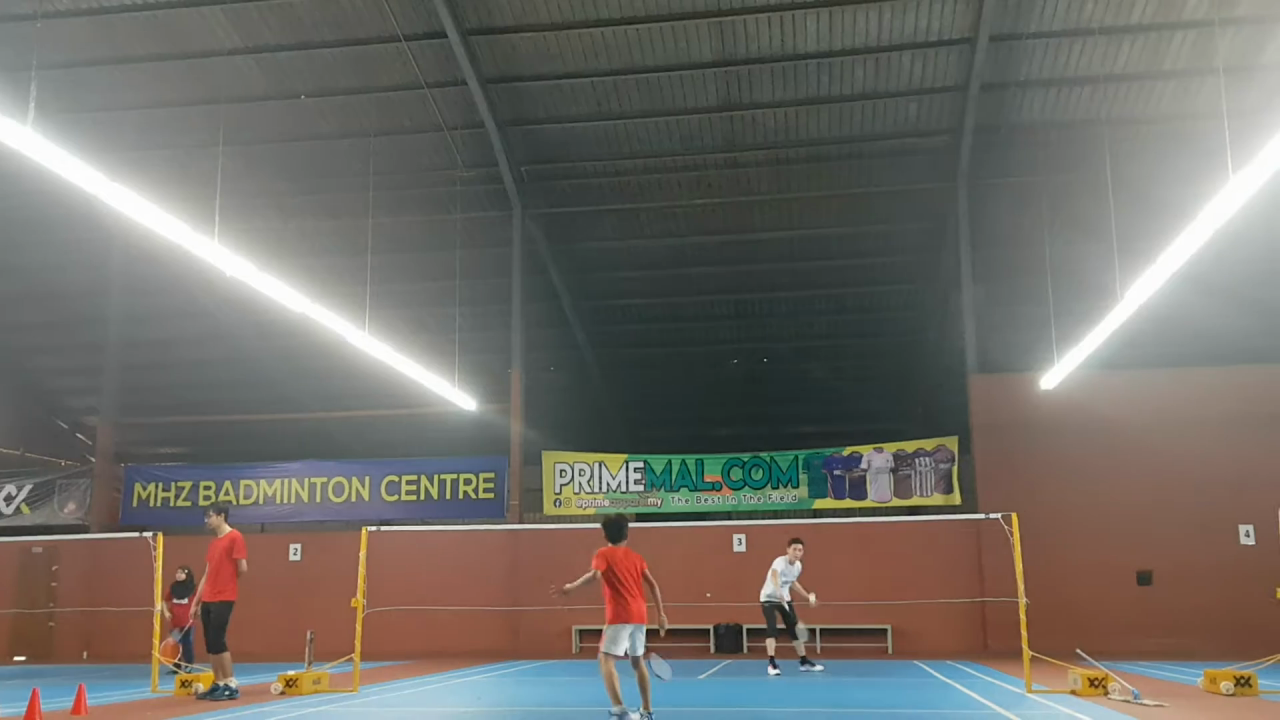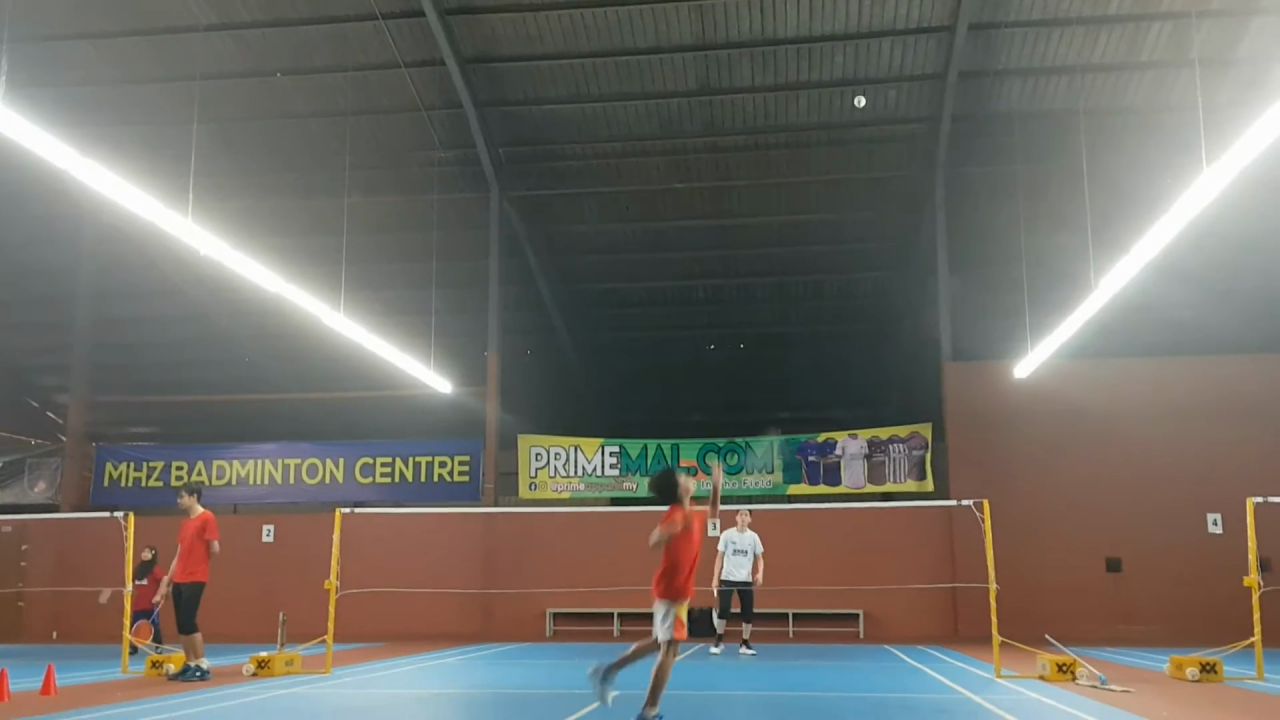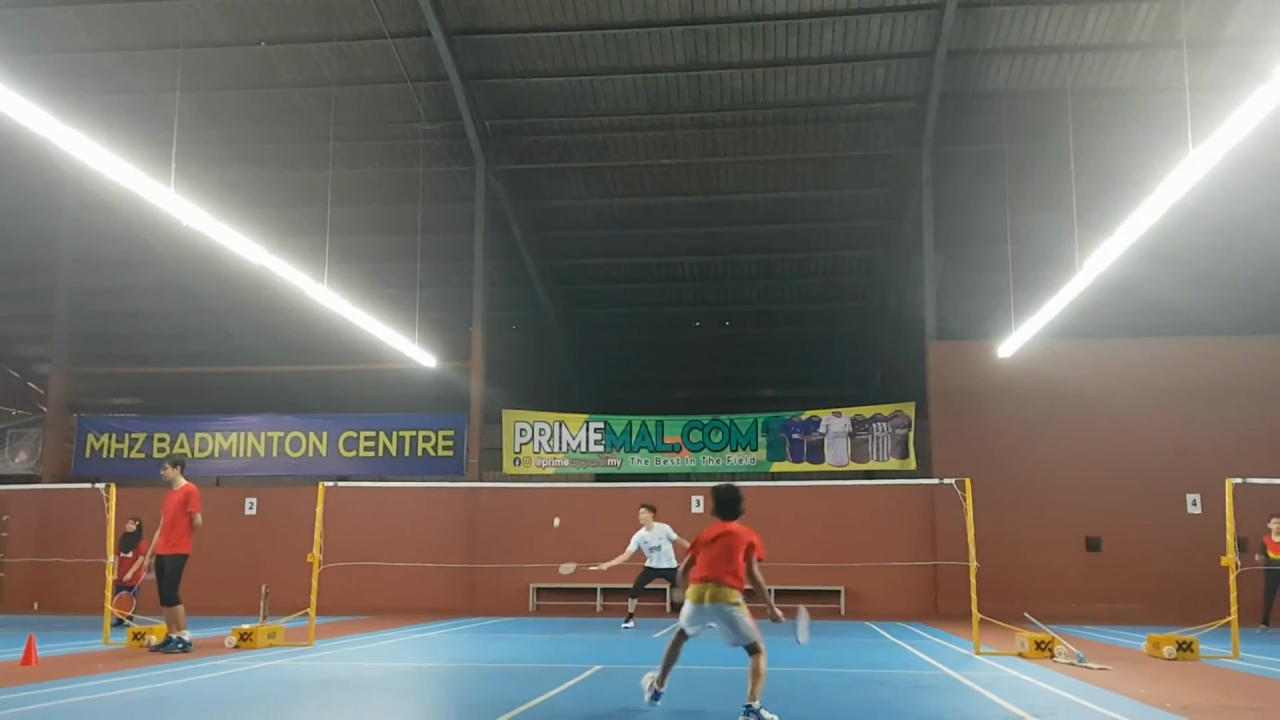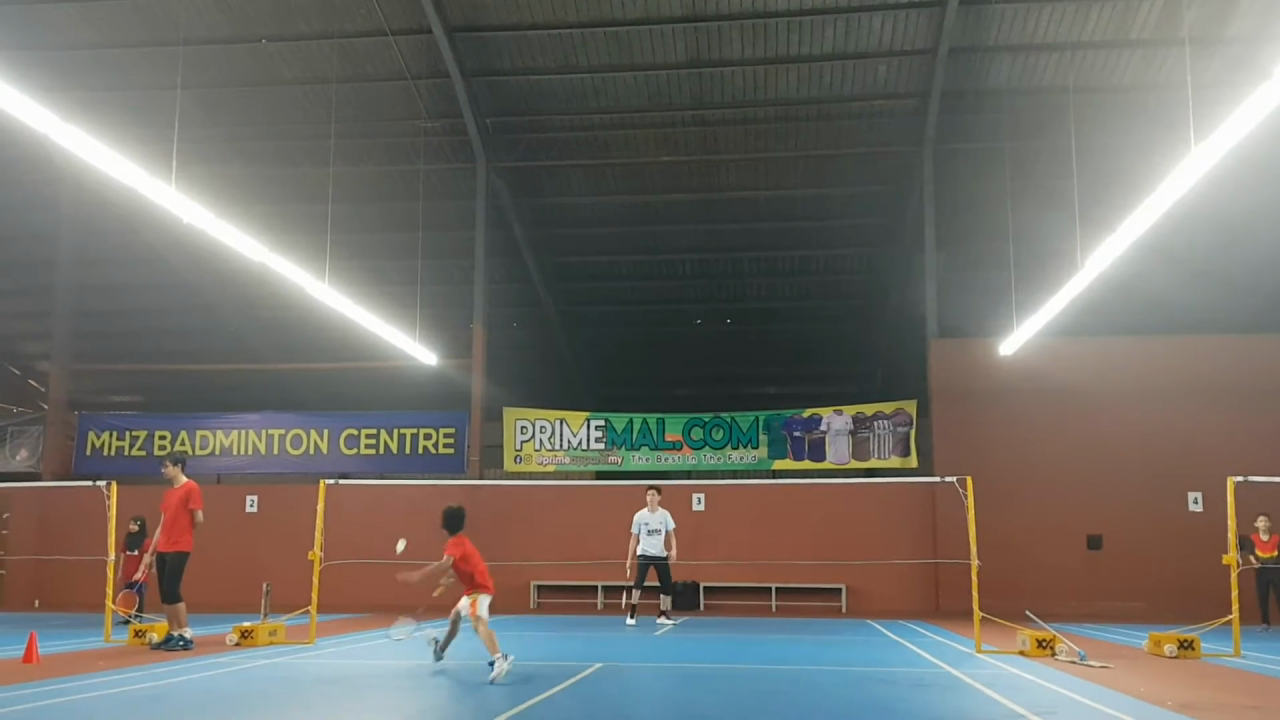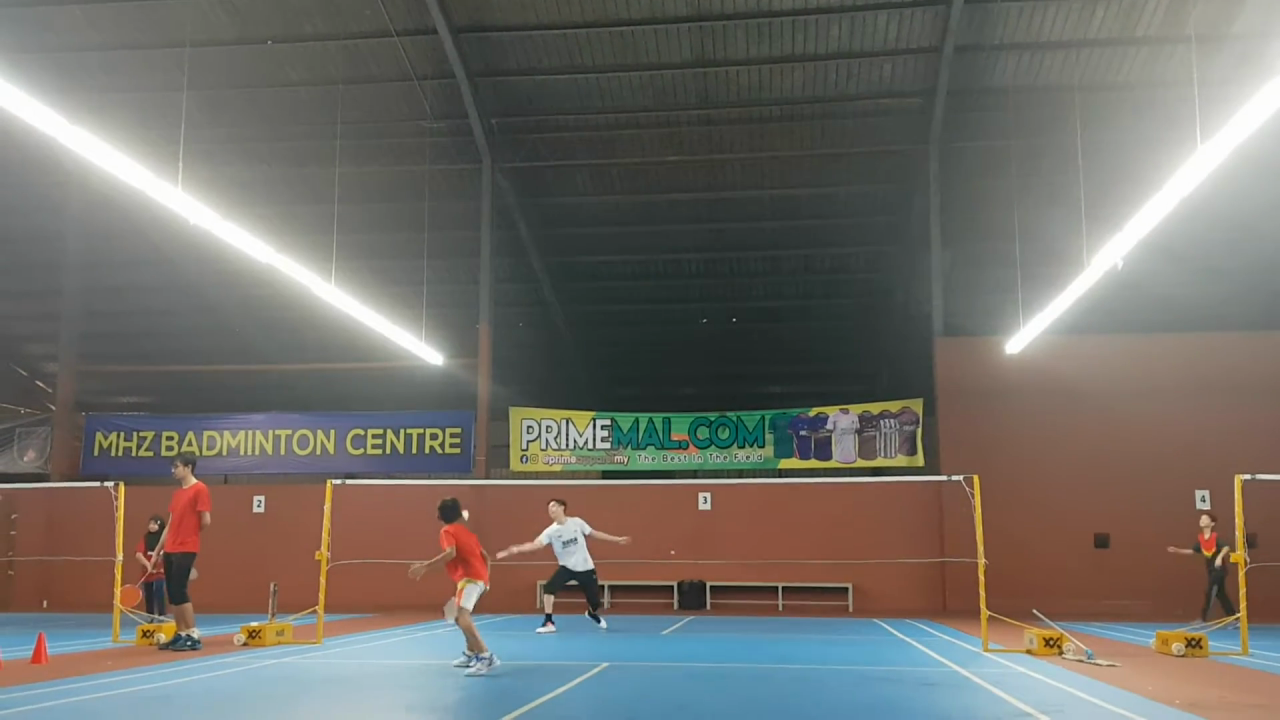
dt=1s
person 1, frame 1
left shoulder: (603, 554)
right shoulder: (636, 557)
left elbow: (594, 574)
right elbow: (652, 584)
left wrist: (571, 587)
right wrist: (661, 614)
left hip: (620, 616)
right hip: (639, 616)
left knee: (606, 660)
right knee: (638, 661)
person 1, frame 2
left shoulder: (693, 515)
right shoulder: (675, 518)
left elbow: (713, 511)
right elbow: (654, 542)
left wrist: (716, 485)
right wrist: (674, 528)
left hip: (677, 592)
right hip: (672, 592)
left knee: (658, 643)
right knee: (670, 648)
left ankle: (609, 670)
person 1, frame 3
left shoulder: (705, 534)
right shoulder: (748, 536)
left elbow: (684, 570)
right elbow: (754, 575)
left wrist: (681, 589)
right wrist: (771, 607)
left hip: (697, 595)
right hip: (727, 598)
left knee: (681, 636)
right knee: (758, 653)
left ankle: (657, 690)
person 1, frame 4
left shoulder: (454, 544)
right shoulder: (460, 541)
left elbow: (446, 563)
left wrist: (419, 574)
right wrist: (449, 576)
left hip: (478, 591)
right hip: (473, 591)
left knee: (479, 625)
right knee: (455, 615)
left ankle: (499, 659)
right ankle: (441, 649)
person 1, frame 5
left shoulder: (447, 531)
right shoulder: (467, 532)
left elbow: (450, 553)
right elbow: (485, 556)
left wrist: (424, 566)
left hip: (469, 578)
right hip: (479, 577)
left knee: (462, 618)
right knee: (462, 615)
left ankle: (486, 657)
right ankle: (471, 654)
person 2, frame 1
left shoulder: (235, 537)
right shoulder: (213, 542)
left elbow: (242, 568)
right elbow: (207, 574)
left wrist: (227, 582)
right wrist: (196, 601)
left hip: (223, 599)
right hip: (208, 600)
left knee: (217, 641)
right knee: (210, 643)
left ankle: (231, 685)
right ankle: (218, 684)
person 2, frame 2
left shoulder: (207, 518)
right shoulder: (185, 523)
left elbow: (214, 549)
right elbow: (179, 555)
left wrist: (199, 563)
right wrist: (166, 582)
left hip: (195, 579)
right hip: (179, 580)
left knee: (188, 622)
right knee: (181, 624)
left ankle: (202, 666)
right ankle: (190, 664)
person 2, frame 3
left shoulder: (190, 490)
right shoulder: (169, 495)
left elbow: (197, 521)
right elbow: (162, 527)
left wrist: (182, 535)
right wrist: (150, 554)
left hip: (177, 552)
right hip: (162, 553)
left knee: (170, 594)
right knee: (164, 596)
left ankle: (185, 638)
right ankle: (172, 636)
person 2, frame 4
left shoulder: (191, 488)
right shoulder: (168, 493)
left elbow: (199, 519)
right elbow: (162, 526)
left wrist: (183, 532)
right wrist: (150, 552)
left hip: (179, 549)
right hip: (163, 550)
left knee: (172, 591)
right knee: (165, 593)
left ankle: (185, 636)
right ankle: (173, 634)
person 2, frame 5
left shoulder: (200, 489)
right shoulder: (177, 493)
left elbow: (206, 521)
right elbow: (170, 525)
left wrist: (190, 535)
right wrist: (158, 551)
left hip: (186, 549)
right hip: (170, 550)
left knee: (179, 591)
right knee: (172, 593)
left ankle: (193, 636)
right ankle: (181, 634)
